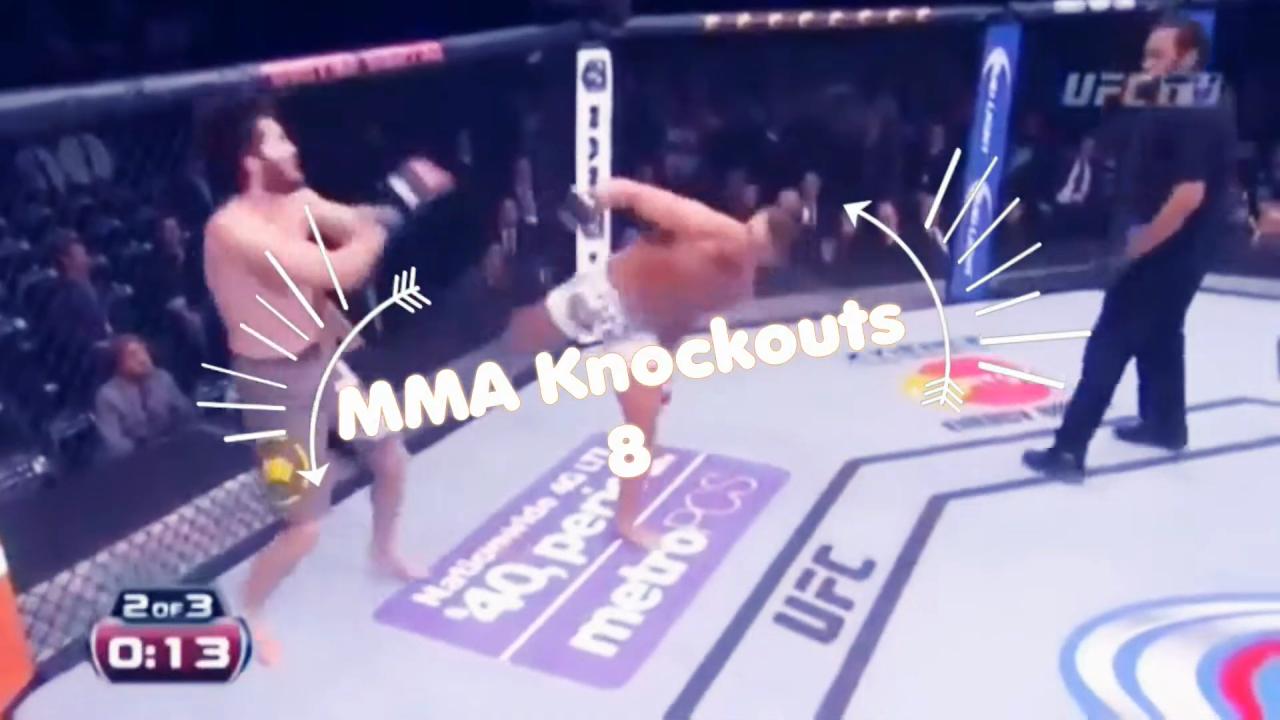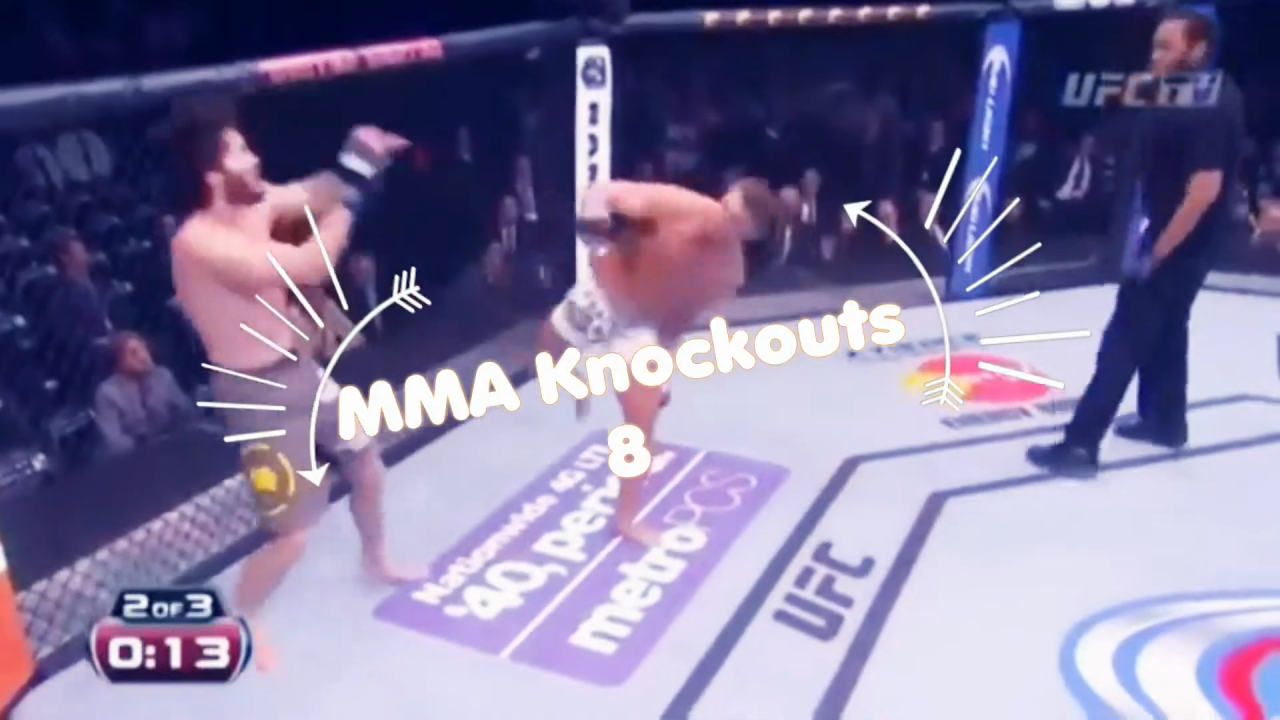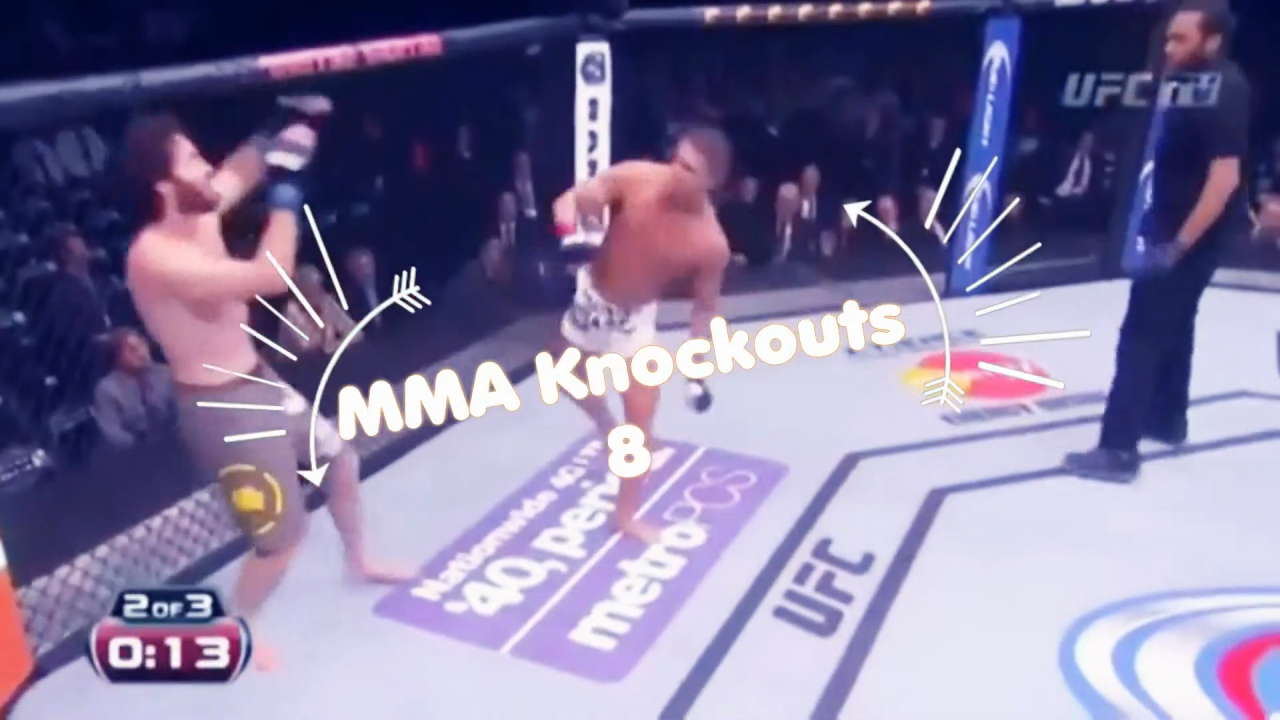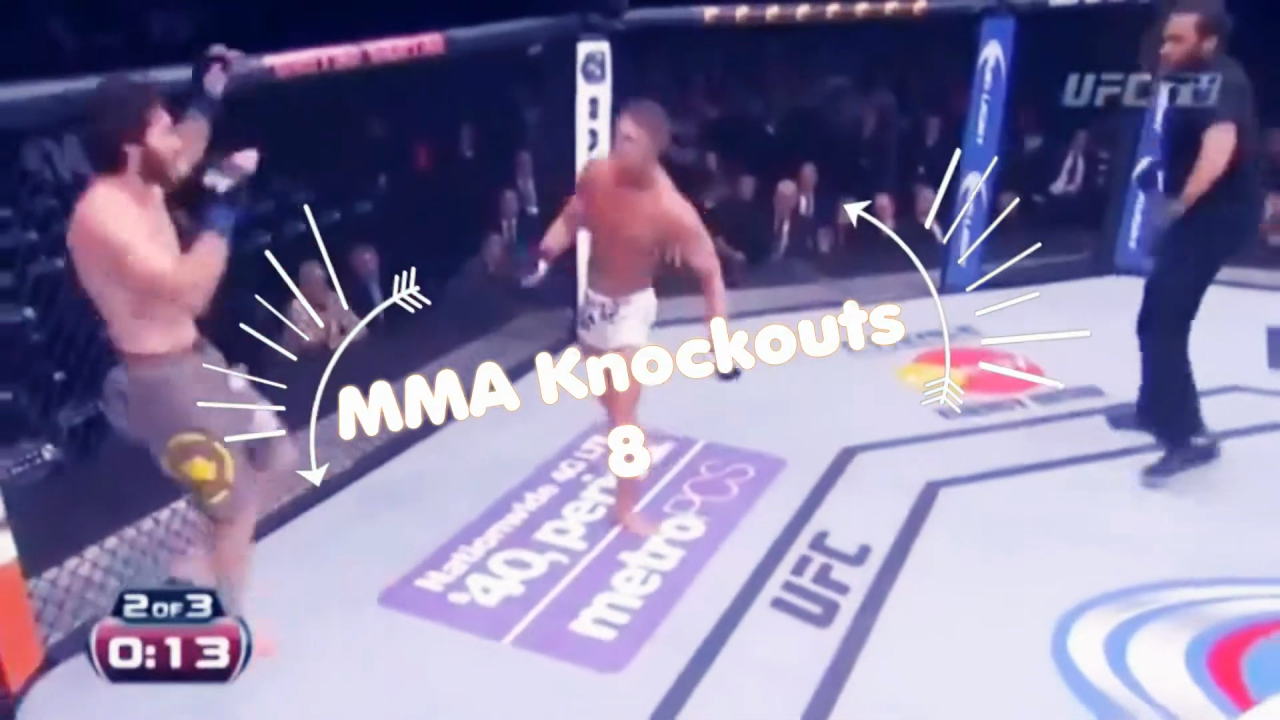
dt=0.1s
person 1, frame 1
left shoulder: (294, 201)
right shoulder: (234, 229)
left elbow: (353, 223)
right elbow: (341, 273)
left wrist: (409, 188)
right wrist: (392, 212)
left hip: (322, 361)
right hip: (274, 383)
left knee: (391, 455)
right knee: (308, 520)
left ankle: (385, 550)
right ankle: (247, 614)
person 1, frame 2
left shoulder: (254, 208)
right shoulder: (200, 244)
left elbow: (310, 195)
right elbow: (307, 268)
left wrist: (356, 166)
right wrist: (351, 189)
left hip: (299, 370)
right hip: (255, 392)
left knee: (368, 468)
right knee: (292, 534)
left ankle: (376, 559)
right ankle: (242, 620)
person 1, frame 3
left shoulder: (196, 217)
right shoulder: (158, 259)
left elbow: (239, 174)
right elbow: (269, 275)
left wrist: (282, 144)
right wrist: (287, 190)
left hip: (260, 384)
right hip: (220, 411)
left knee: (344, 467)
right knee: (280, 543)
left ankle: (357, 561)
person 1, frame 4
left shoulder: (138, 186)
right shoulder: (105, 216)
left elbow: (182, 159)
right elbow: (188, 293)
left wrist: (208, 97)
right wrist: (221, 209)
left hip: (196, 356)
right hip: (163, 381)
left knee: (274, 459)
right knee: (237, 513)
left ankle: (202, 565)
right ankle: (229, 619)
person 2, frame 1
left shoulder: (1190, 114)
right shoulder: (1203, 102)
left elbow: (1188, 196)
left wrist: (1131, 250)
left hip: (1172, 244)
right hip: (1192, 242)
left knee: (1110, 343)
right knee: (1161, 330)
left ankle: (1069, 450)
right ankle: (1165, 424)
person 2, frame 2
left shoulder: (1204, 106)
right shoulder: (1212, 93)
left elbow: (1206, 187)
left wrist: (1156, 252)
left hip: (1183, 239)
right hip: (1193, 235)
left knee: (1125, 338)
right knee: (1165, 327)
left ankle: (1080, 445)
right ankle: (1165, 421)
person 2, frame 3
left shoulder: (1221, 93)
right shoulder: (1214, 84)
left elbow: (1225, 177)
left wrist: (1178, 245)
left hip: (1195, 230)
right hip: (1182, 223)
left knee: (1143, 332)
right knee: (1170, 322)
left ankle: (1116, 450)
right ankle: (1165, 418)
person 2, frame 4
left shoulder: (1218, 83)
right shoulder: (1204, 80)
left elbow: (1220, 143)
left wrist: (1179, 203)
left hip: (1211, 219)
right hip: (1198, 214)
left knee: (1159, 323)
right knee: (1167, 316)
left ankle: (1188, 438)
right ankle: (1156, 408)
person 3, frame 1
left shoulder: (737, 291)
right shoulder: (703, 227)
right elbow: (627, 191)
right wrist: (596, 196)
left hip: (637, 330)
right hip: (602, 293)
left knee: (643, 431)
right knee: (527, 333)
left ankle: (627, 520)
person 3, frame 2
left shoulder: (727, 275)
right shoulder: (678, 207)
left elbow: (681, 317)
right elbow: (608, 195)
right wrist: (592, 211)
left hip: (634, 326)
right hip: (596, 295)
left knee: (642, 429)
right knee: (548, 355)
left ankle: (627, 518)
person 3, frame 3
left shoulder: (709, 245)
right shoulder: (633, 179)
left elbow: (706, 305)
right elbow: (572, 202)
right wrist: (565, 225)
left hip: (632, 318)
right hip: (591, 298)
left knee: (640, 418)
left ankle: (627, 513)
right ankle: (611, 436)
person 3, frame 4
left shoulder: (674, 212)
right shoulder: (597, 173)
left elbow: (711, 275)
right elbow: (569, 220)
right wrist: (544, 255)
left hip: (630, 309)
right hip: (594, 299)
left knee: (625, 409)
right knee: (608, 392)
left ankle: (627, 508)
